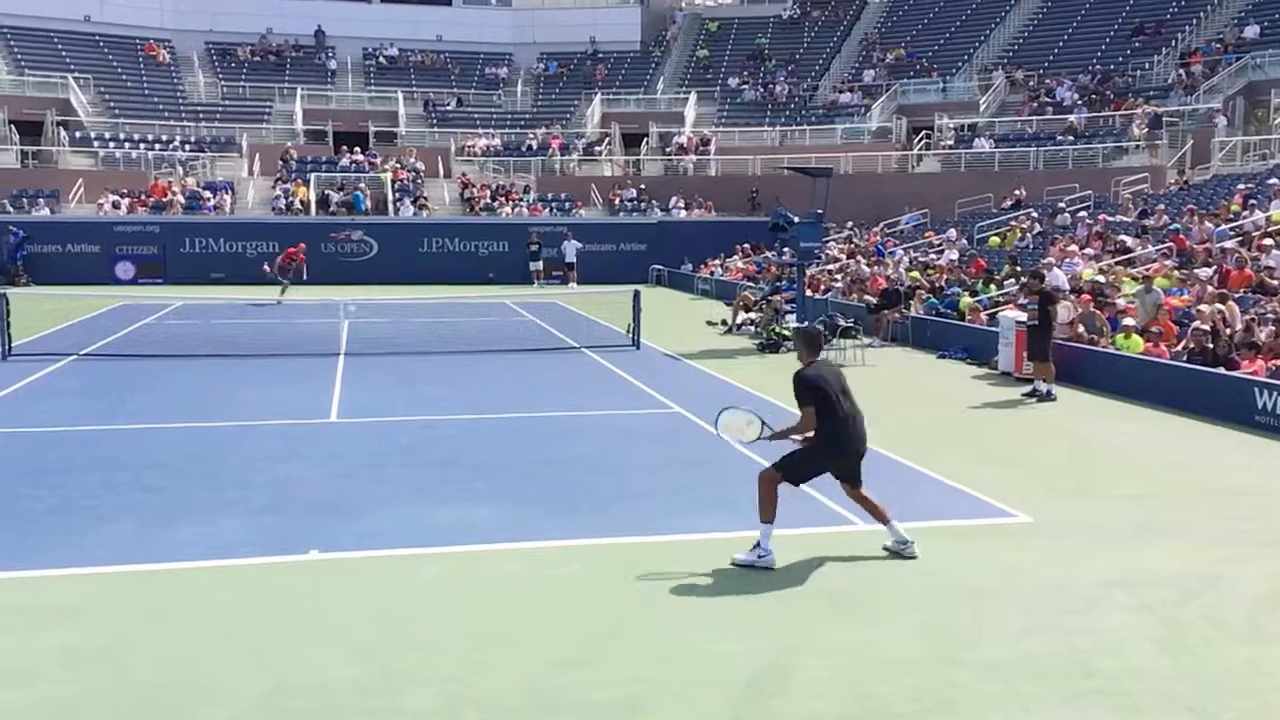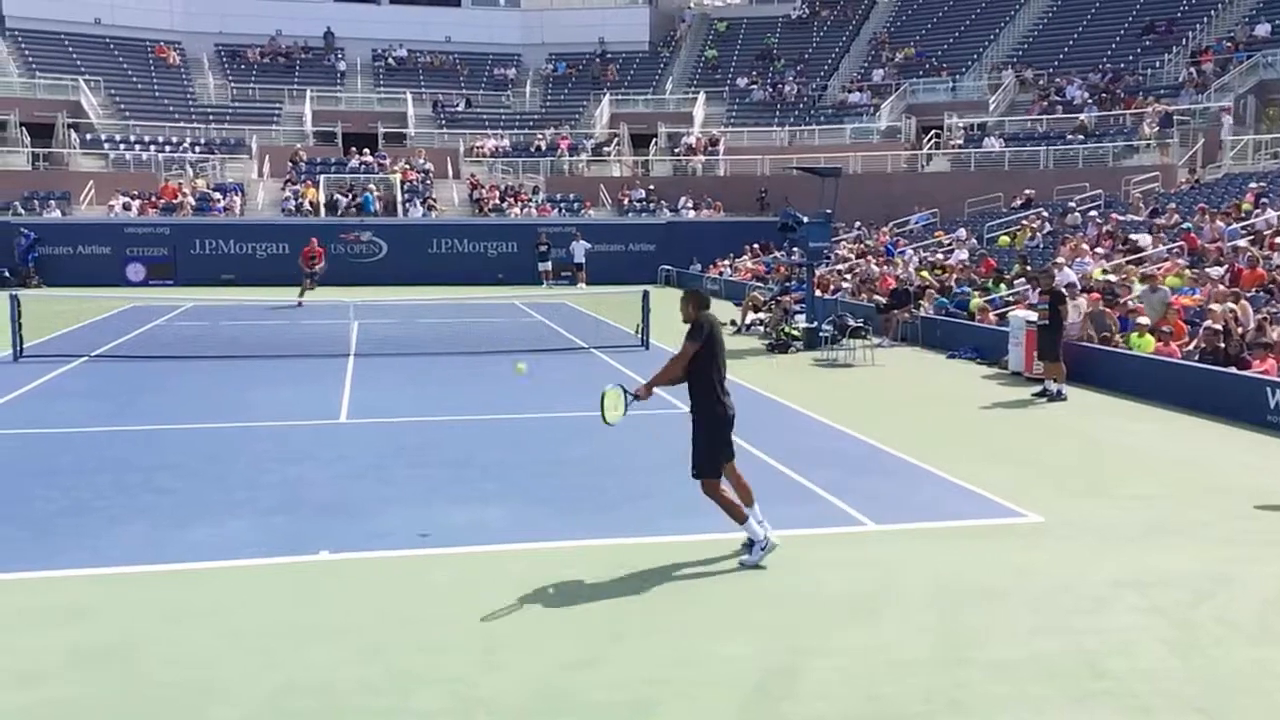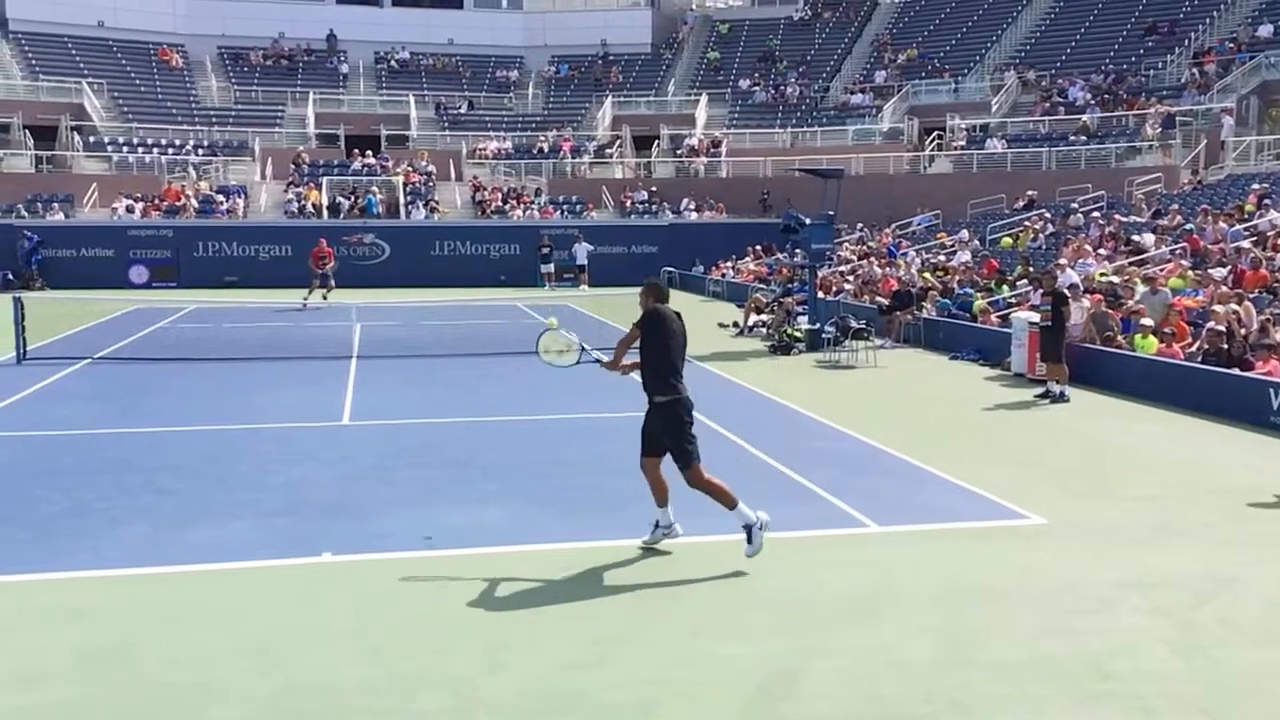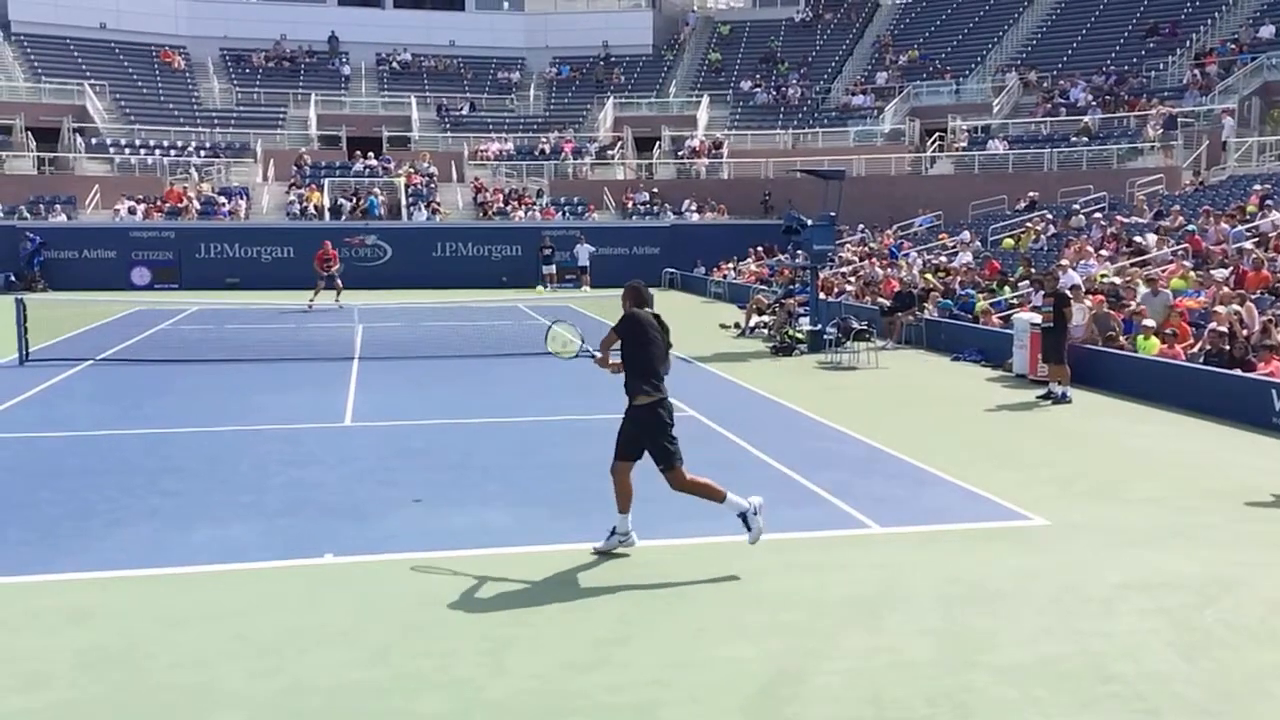
dt=0.4s
person 1, frame 1
left shoulder: (804, 378)
right shoulder: (833, 369)
left elbow: (808, 423)
left wrist: (779, 435)
left hip: (831, 446)
right hip: (856, 443)
left knee: (767, 480)
right knee: (856, 493)
left ankle: (763, 551)
right ankle: (902, 540)
person 1, frame 2
left shoulder: (704, 323)
right shoulder: (701, 328)
left elbow: (679, 360)
right elbow: (683, 373)
left wrist: (648, 384)
right wrist: (654, 384)
left hip: (711, 414)
right hip: (714, 412)
left knee: (710, 486)
right knee: (729, 471)
left ankle: (759, 538)
right ankle: (758, 525)
person 1, frame 3
left shoulder: (655, 314)
right shoulder: (673, 321)
left elbow: (625, 343)
left wrist: (615, 362)
right wrist: (636, 365)
left hip: (671, 406)
right hip: (660, 405)
left knee: (695, 476)
right knee: (648, 465)
left ankle: (752, 521)
right ankle: (666, 523)
person 1, frame 4
left shoulder: (632, 318)
right shoulder: (659, 324)
left elbow: (605, 345)
left wrist: (605, 360)
right wrist: (627, 364)
left hip: (652, 410)
right hip: (638, 409)
left knee: (679, 480)
right knee: (619, 470)
left ankle: (745, 508)
right ankle: (622, 532)
